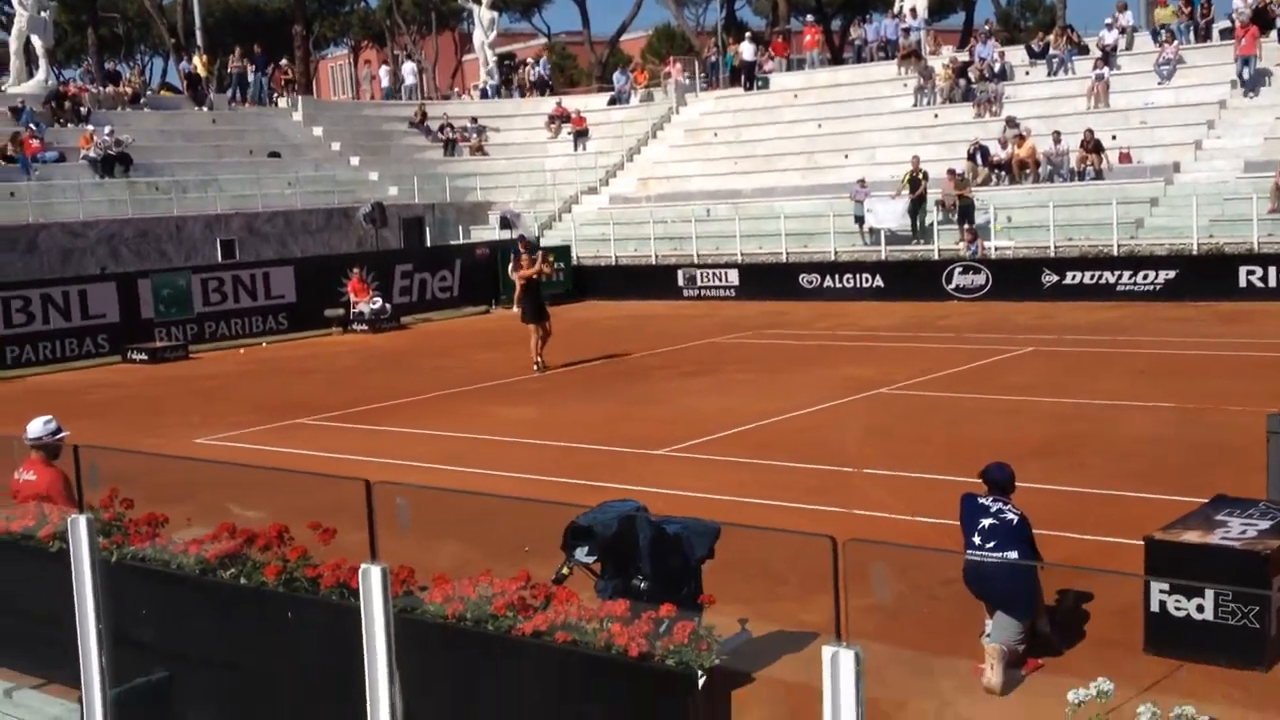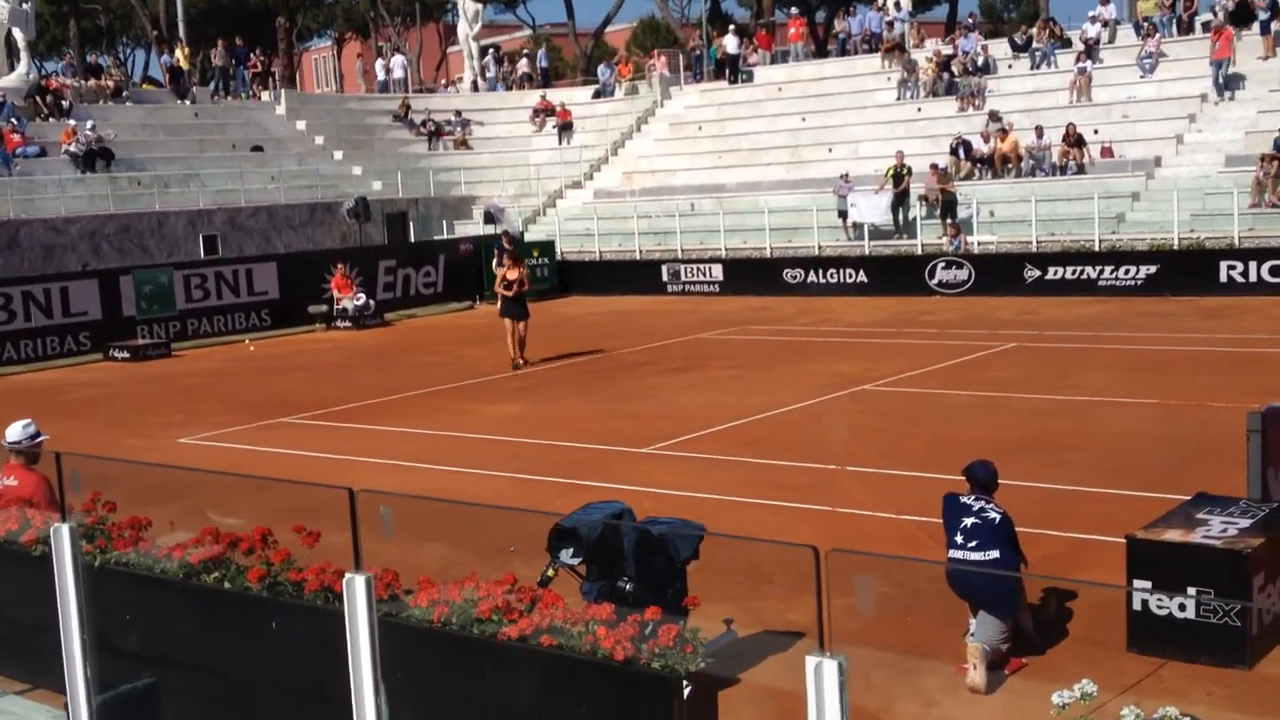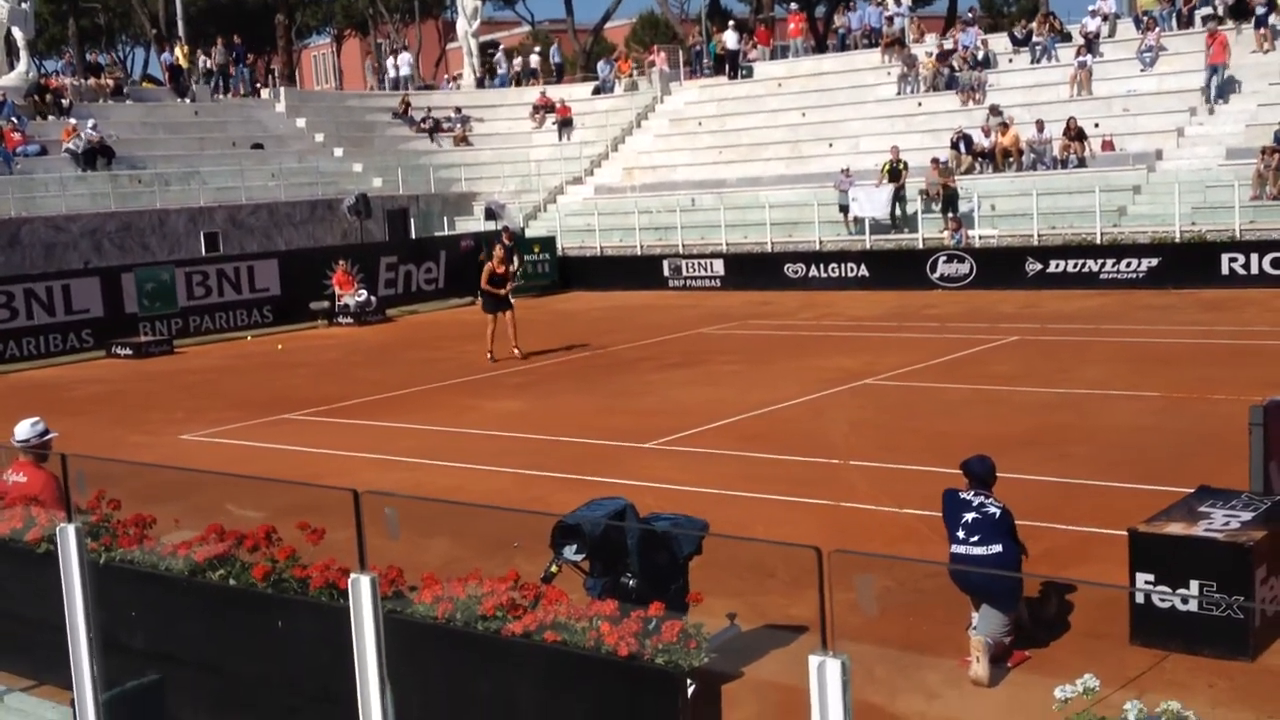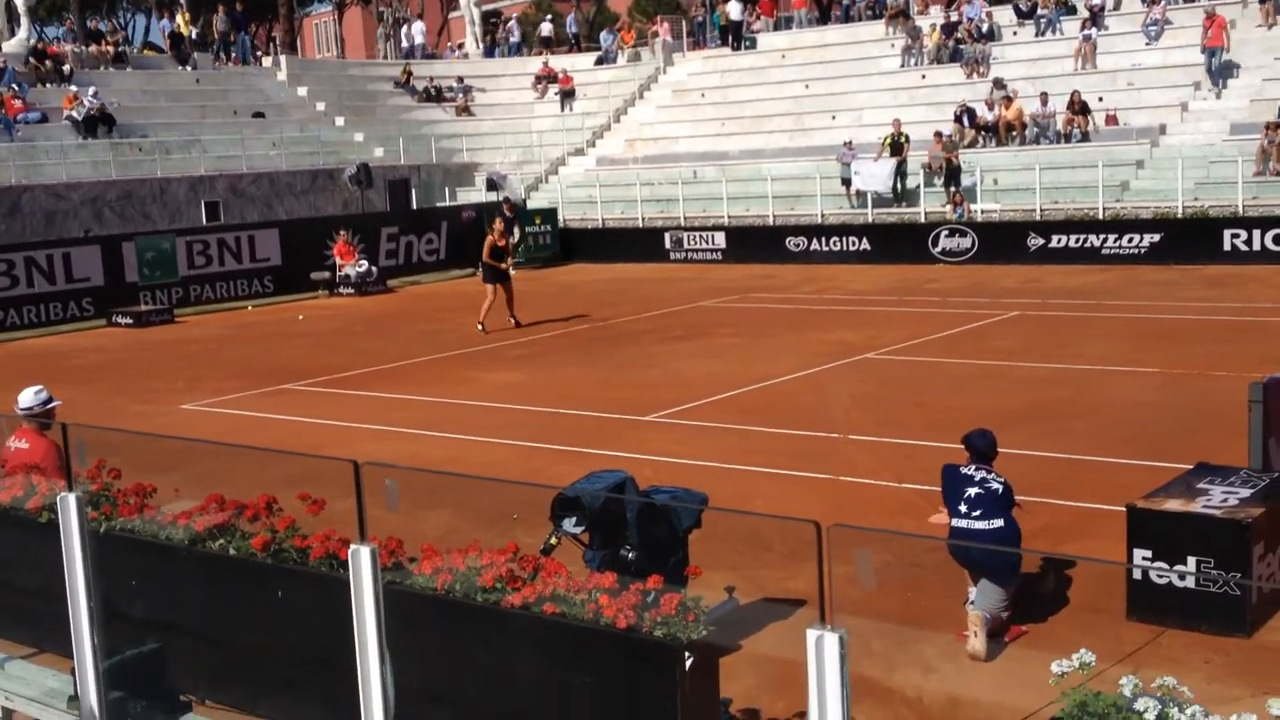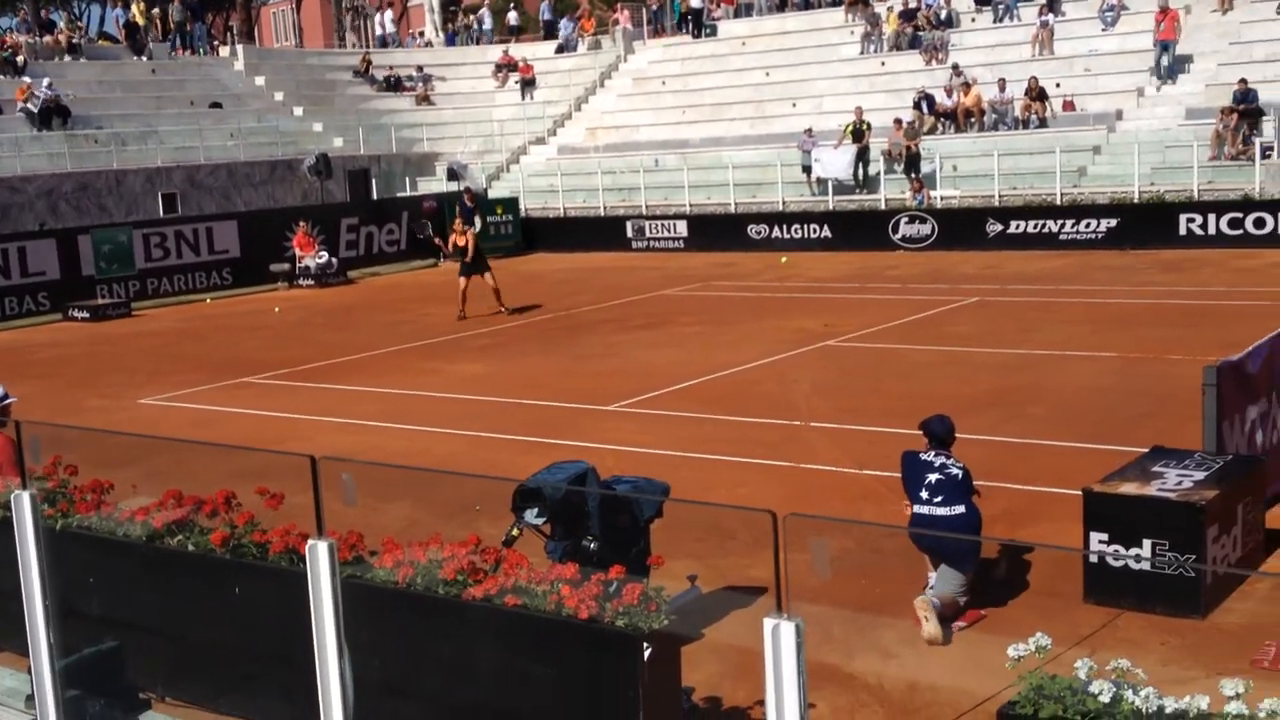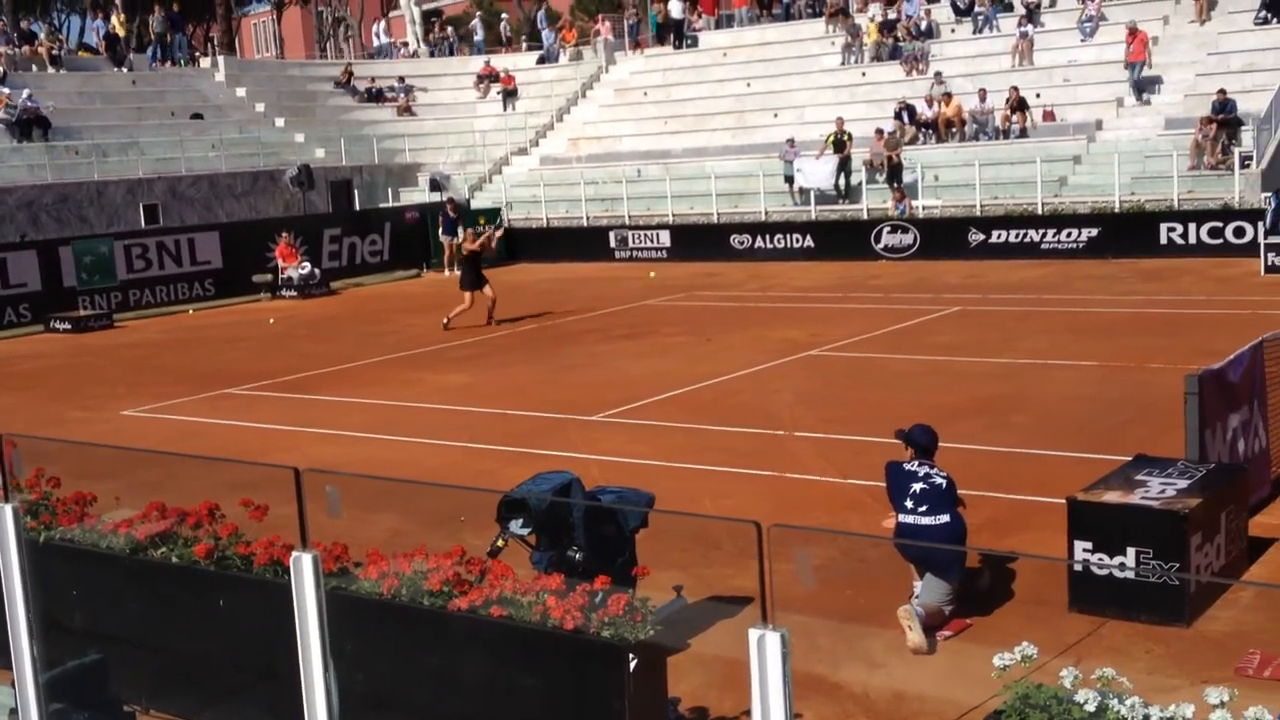
dt=0.5s
person 1, frame 1
left shoulder: (968, 502)
right shoulder: (1019, 518)
right elbow: (1033, 556)
right wrist: (1038, 564)
left hip: (977, 577)
right hip: (1012, 577)
left ankle: (993, 633)
right ankle: (1000, 647)
person 1, frame 2
left shoulder: (951, 501)
right shoulder: (1001, 516)
right elbow: (1015, 554)
right wrist: (1020, 560)
left hip: (959, 578)
right hip: (994, 579)
left ankle: (976, 634)
right ankle: (984, 648)
person 1, frame 3
left shoulder: (950, 497)
right shoulder: (1002, 512)
right elbow: (1013, 545)
right wrist: (1020, 571)
left hip: (961, 572)
right hip: (998, 572)
left ankle: (978, 625)
right ankle: (987, 642)
person 1, frame 4
left shoulder: (950, 472)
right shoulder: (1004, 486)
left hip: (961, 546)
right hip: (1000, 549)
right knee: (995, 609)
left ankle: (975, 599)
right ankle: (985, 618)
person 1, frame 5
left shoulder: (910, 459)
right shoulder: (962, 470)
left hip: (922, 532)
right hip: (961, 535)
right knee: (952, 598)
left ankle: (934, 582)
right ankle: (933, 602)
person 1, frame 6
left shoulder: (894, 469)
right shoulder: (946, 480)
left hip: (908, 542)
right hip: (946, 544)
right knee: (937, 607)
left ankle: (920, 591)
right ankle: (919, 612)
